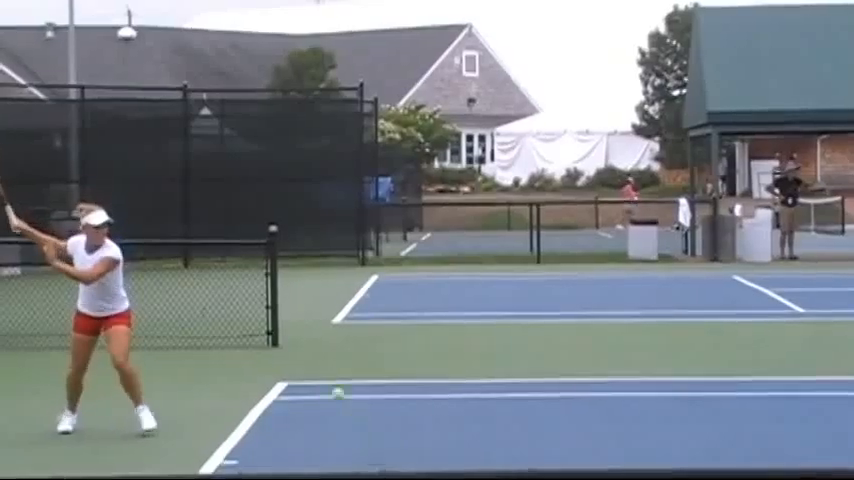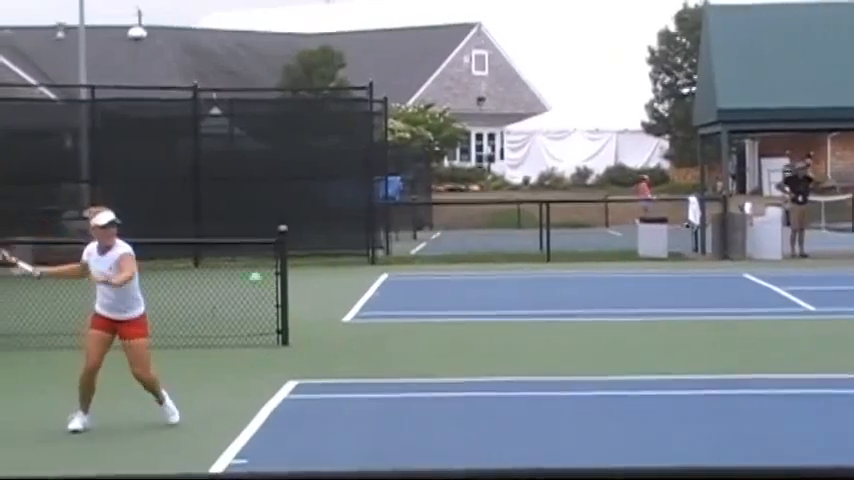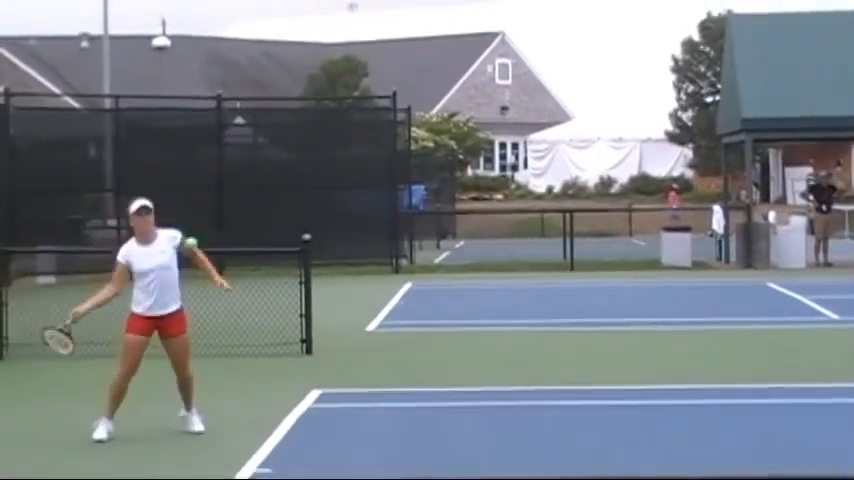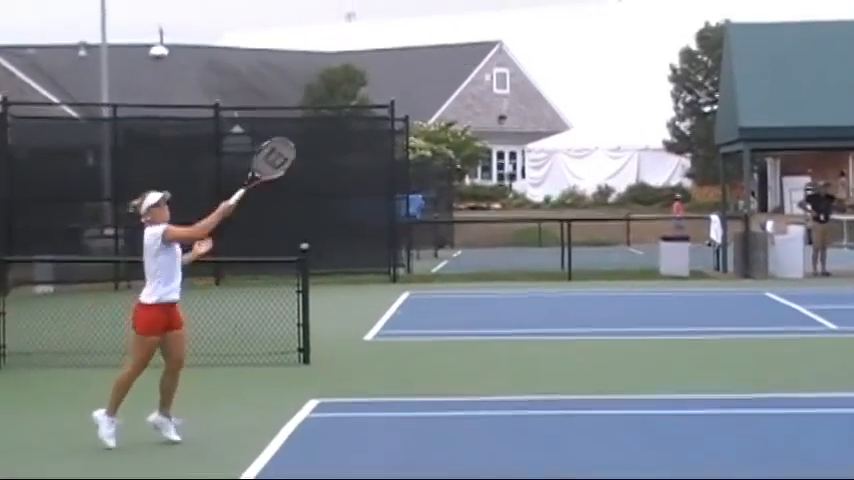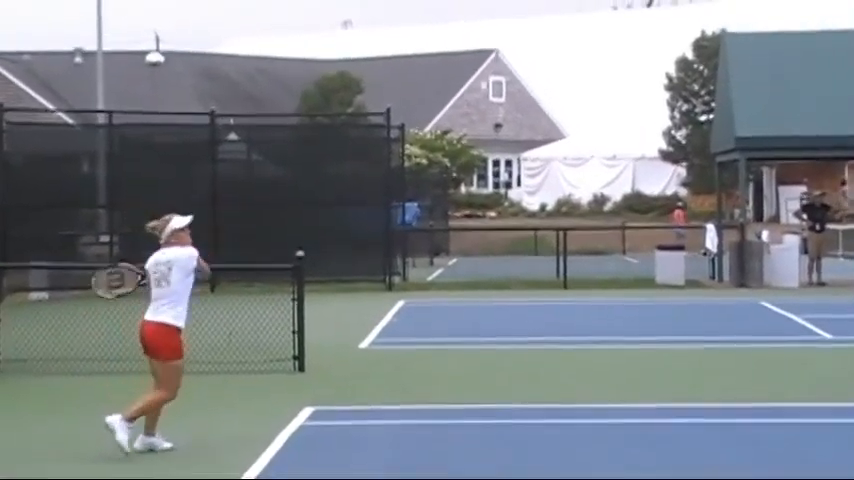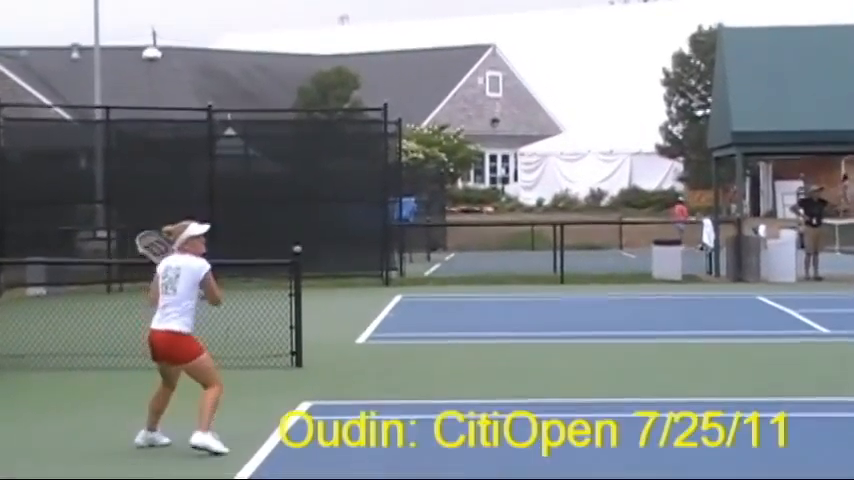
dt=0.2s
person 1, frame 1
left shoulder: (111, 253)
right shoulder: (76, 242)
left elbow: (87, 277)
right elbow: (54, 245)
left wrist: (56, 264)
right wrist: (25, 229)
left hip: (116, 314)
right hip: (86, 314)
left knee: (120, 361)
right knee: (76, 370)
left ankle: (140, 409)
right ankle: (70, 412)
person 1, frame 2
left shoulder: (124, 251)
right shoulder: (91, 250)
left elbow: (129, 274)
right elbow: (81, 270)
left wrist: (111, 281)
right wrist: (48, 271)
left hip: (133, 319)
right hip: (103, 317)
left knee: (142, 373)
right knee: (90, 367)
left ankle: (162, 399)
right ankle: (82, 413)
person 1, frame 3
left shoulder: (171, 237)
right shoulder: (127, 251)
left elbow: (196, 254)
right elbow: (115, 287)
left wrist: (216, 276)
right wrist: (87, 307)
left hip: (172, 315)
right hip: (141, 317)
left knee: (183, 371)
right knee: (125, 372)
left ankle: (190, 412)
right ankle: (107, 420)
person 1, frame 4
left shoulder: (165, 232)
right shoulder: (157, 232)
right elbow: (196, 232)
left wrist: (195, 253)
right wrist: (220, 212)
left hip: (170, 308)
right hip: (152, 310)
left knee: (175, 364)
right knee: (136, 368)
left ankle: (163, 416)
right ankle: (107, 416)
person 1, frame 5
left shoulder: (153, 260)
right shoulder: (188, 254)
right elbow: (204, 271)
left hip: (151, 326)
right hip: (166, 331)
left knee: (163, 386)
right knee: (167, 392)
left ankle: (148, 437)
right ankle: (123, 420)
person 1, frame 6
left shoulder: (164, 264)
right shoulder: (199, 265)
left elbow: (154, 299)
right elbow: (216, 300)
left hip: (157, 334)
right hip: (177, 337)
left knee: (167, 384)
right knee: (214, 385)
left ankle: (149, 432)
right ankle: (202, 434)
